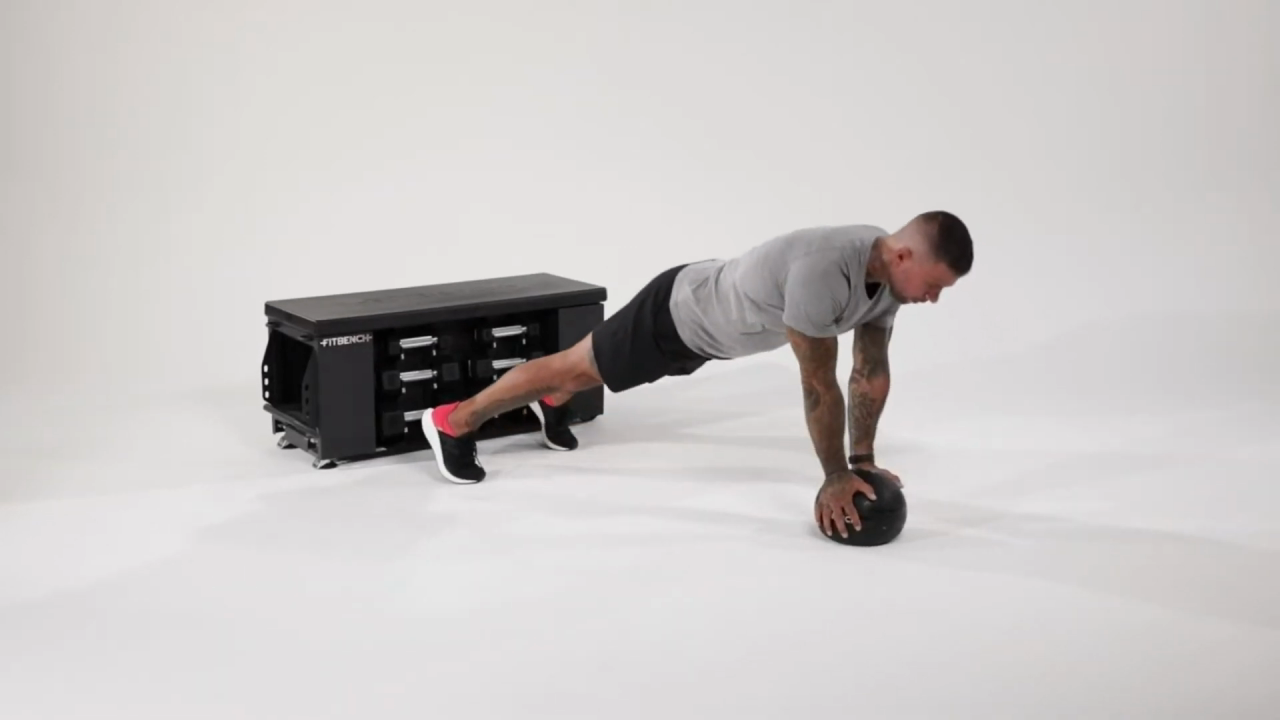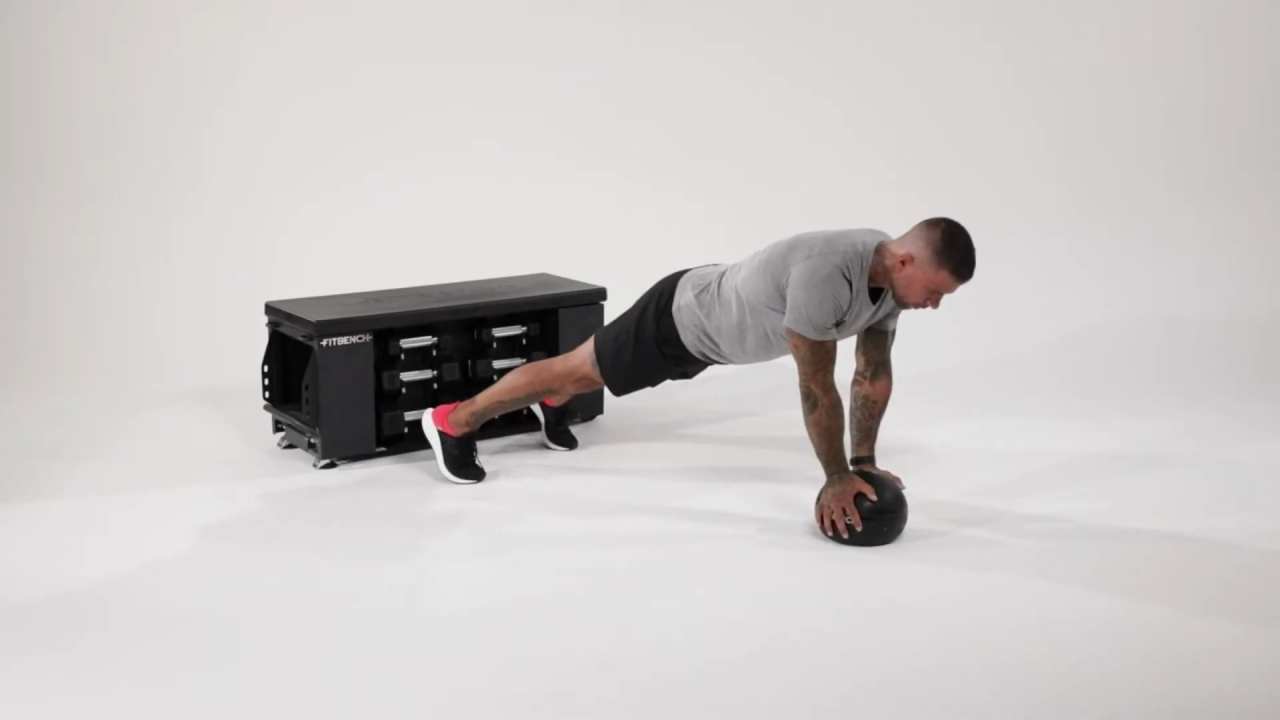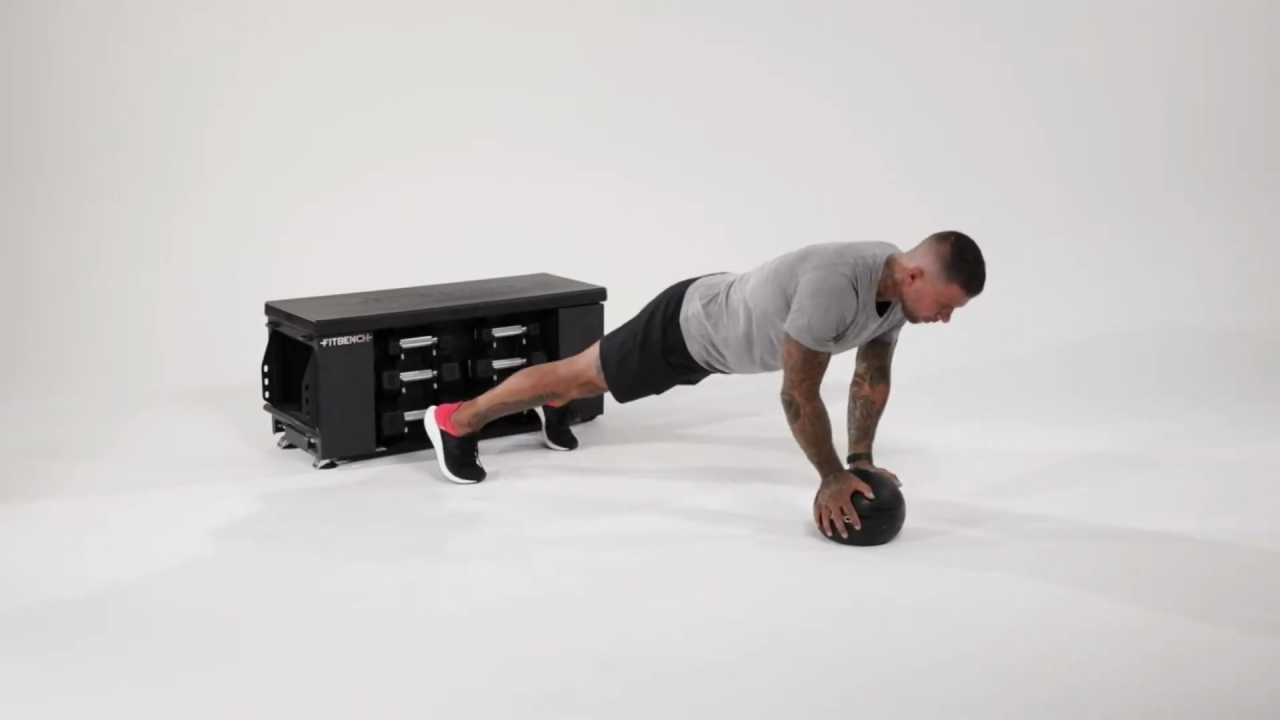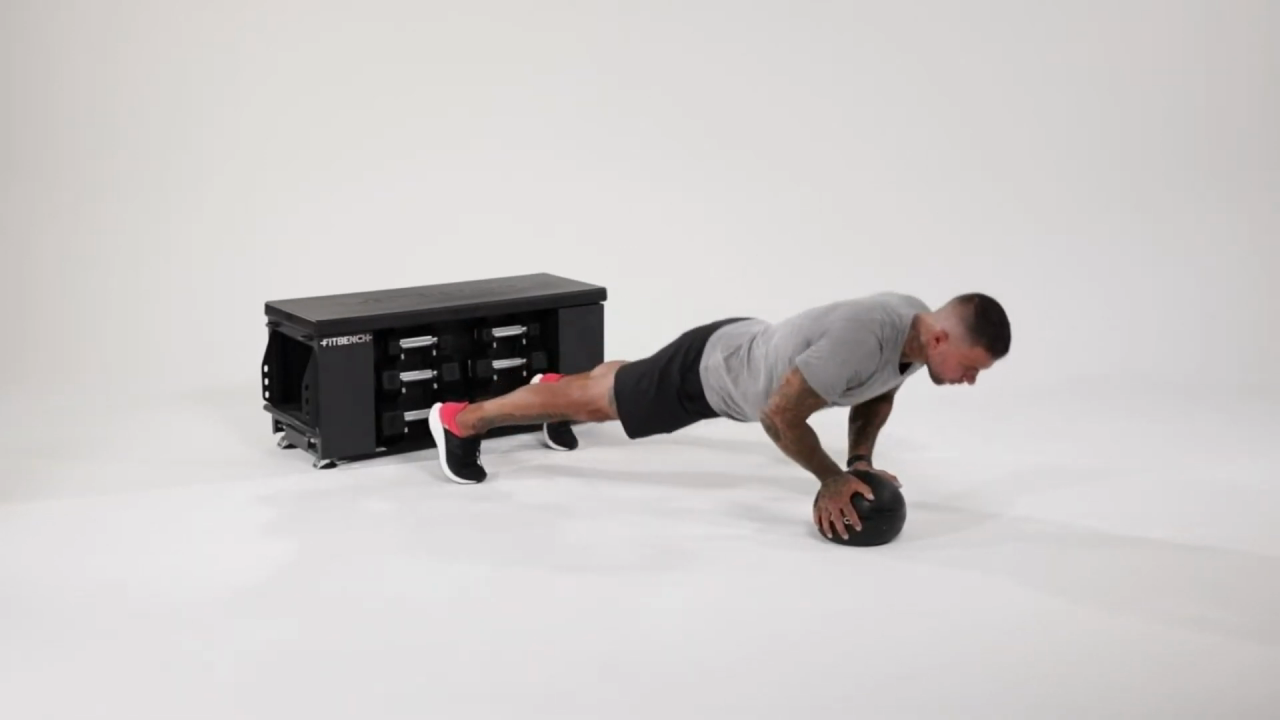
dt=0.3s
person 1, frame 1
left shoulder: (887, 269)
right shoulder: (823, 271)
left elbow: (871, 370)
right elbow: (820, 386)
left wrist: (864, 458)
right wrist: (836, 479)
left hip: (710, 325)
right hip: (678, 312)
left knee: (594, 370)
right knee: (578, 366)
left ankle: (552, 403)
right ankle: (453, 422)
person 1, frame 2
left shoulder: (889, 275)
right shoulder: (825, 274)
left elbow: (874, 372)
right elbow: (817, 389)
left wrist: (865, 460)
right wrist: (837, 480)
left hip: (710, 324)
right hip: (682, 317)
left knee: (596, 370)
right knee: (580, 370)
left ankle: (552, 404)
right ankle: (453, 422)
person 1, frame 3
left shoulder: (897, 286)
right shoulder: (835, 287)
left elbow: (872, 374)
right elbow: (798, 394)
left wrist: (861, 459)
right wrist: (832, 478)
left hip: (719, 328)
right hip: (689, 324)
left knee: (600, 373)
right knee: (585, 374)
left ankle: (552, 409)
right ankle: (455, 421)
person 1, frame 4
left shoulder: (916, 329)
right shoulder: (859, 341)
left elbow: (876, 393)
right elbow: (779, 417)
left wrist: (861, 462)
right wrist: (832, 481)
left hip: (740, 354)
right hip: (707, 372)
left knee: (623, 381)
right knee: (596, 402)
left ankle: (554, 381)
right ankle: (460, 421)
